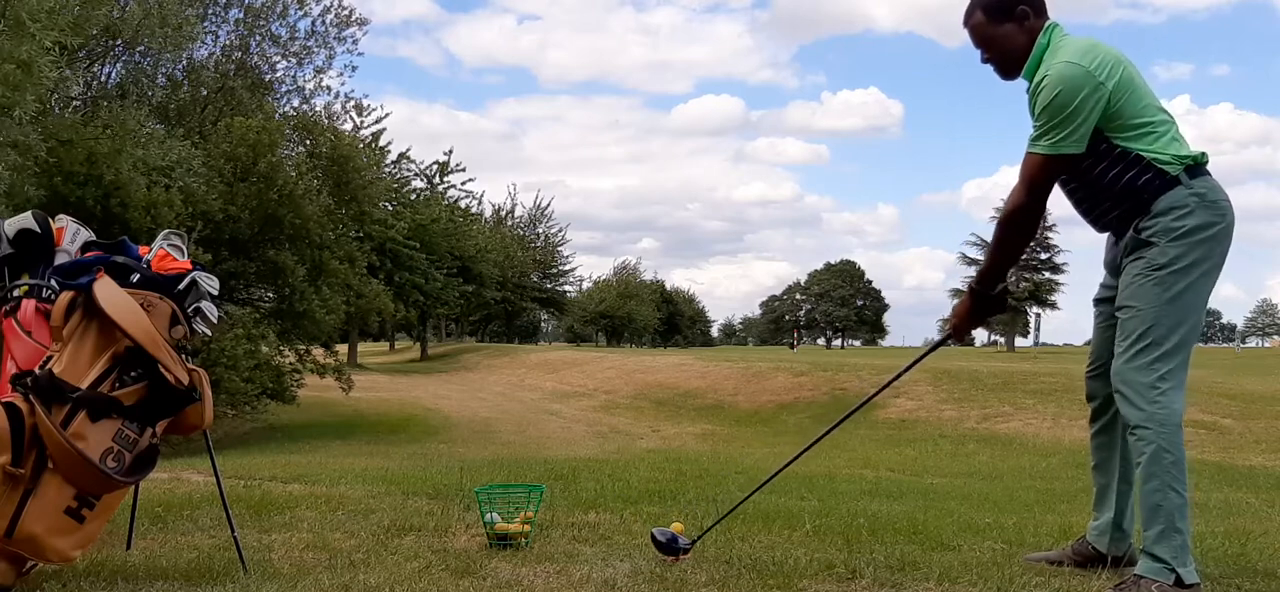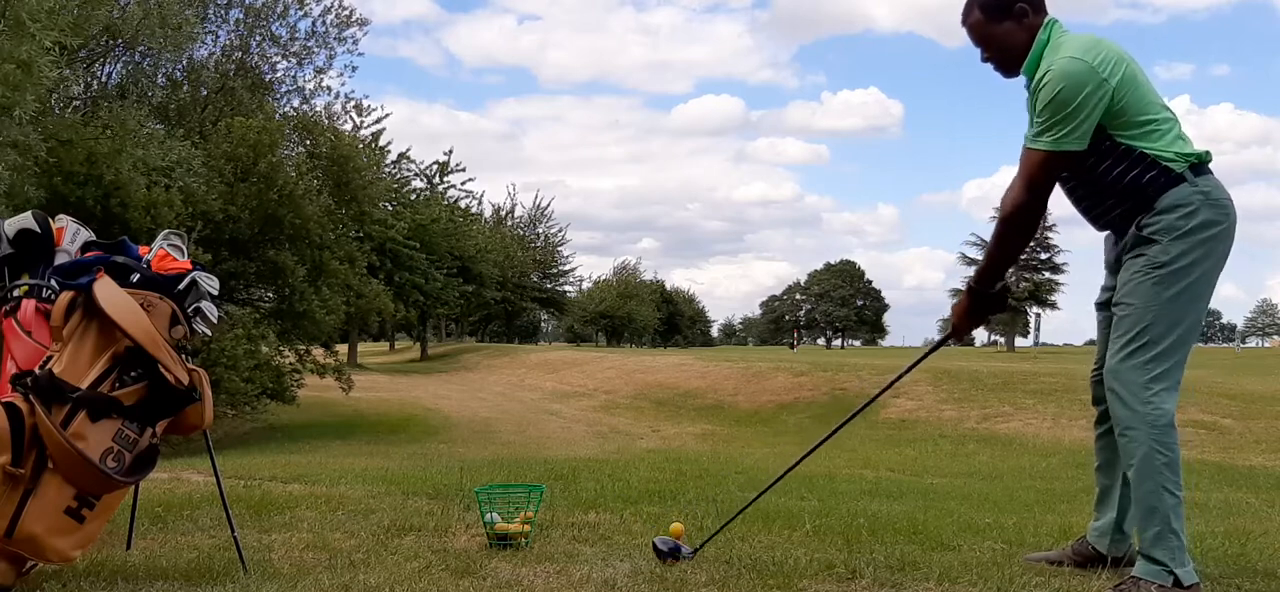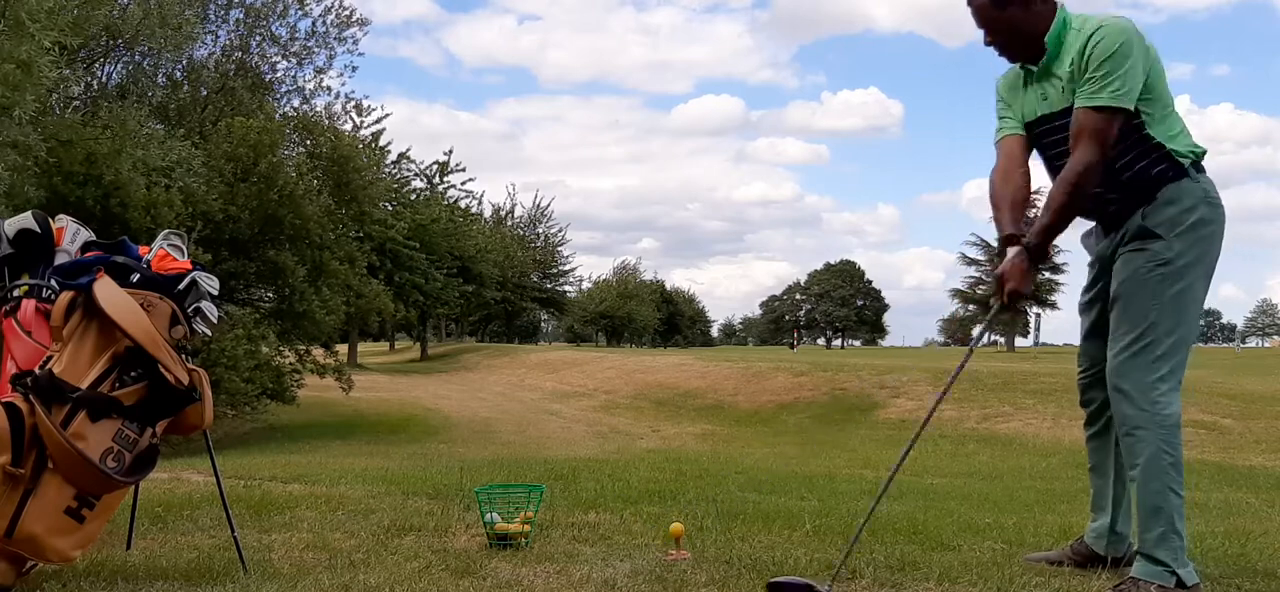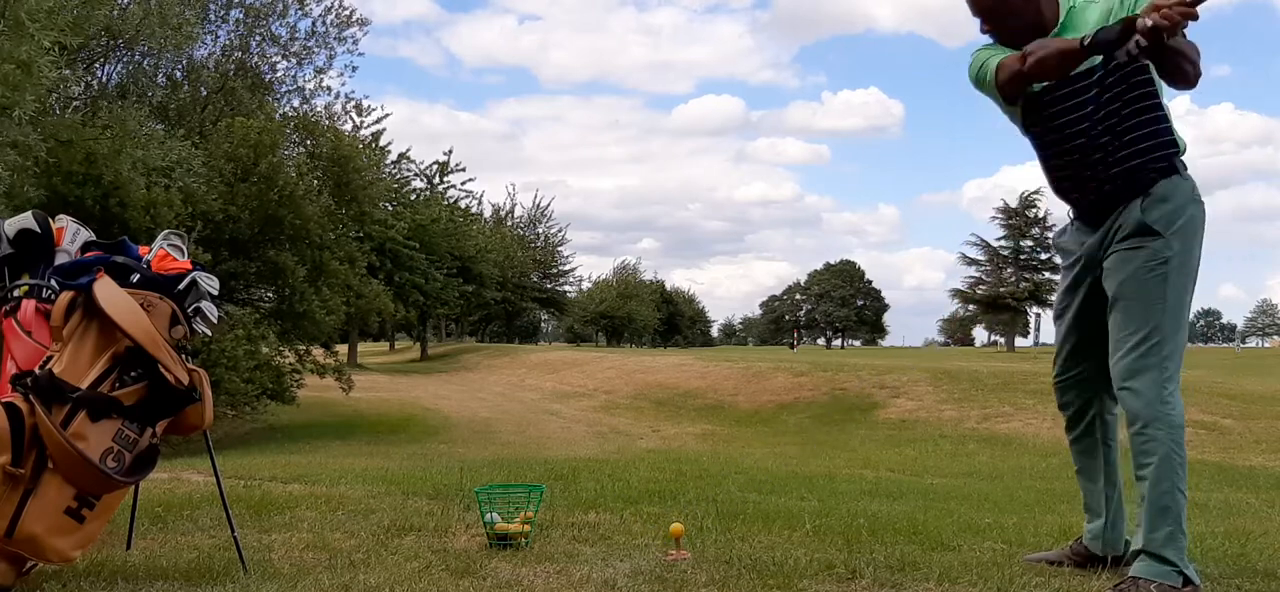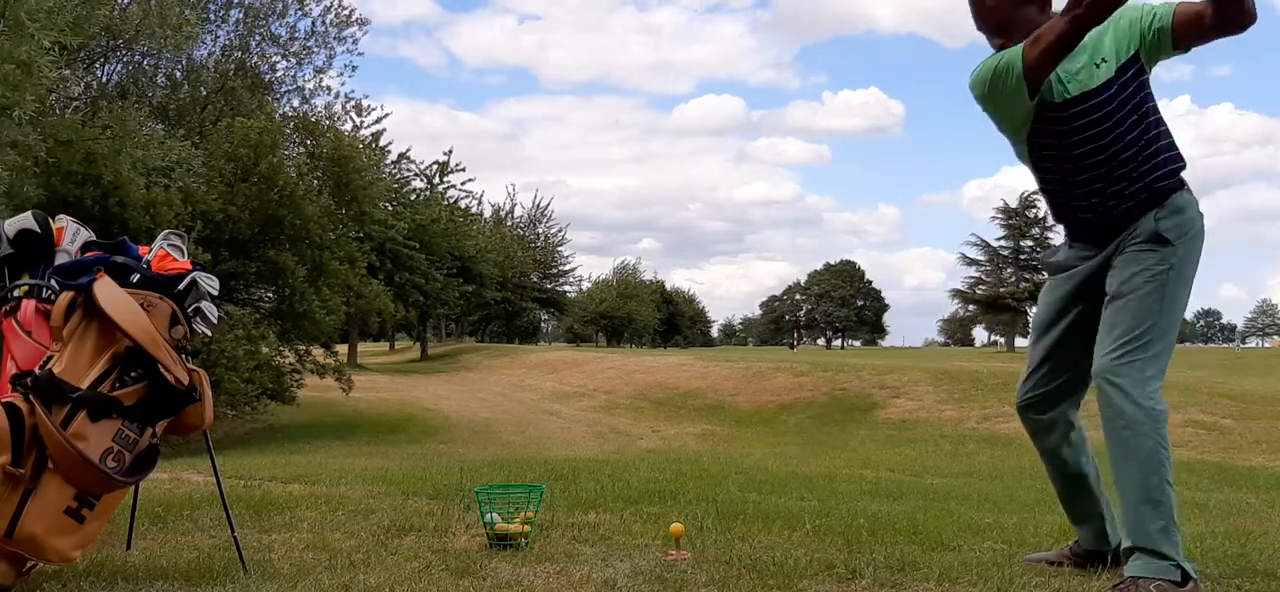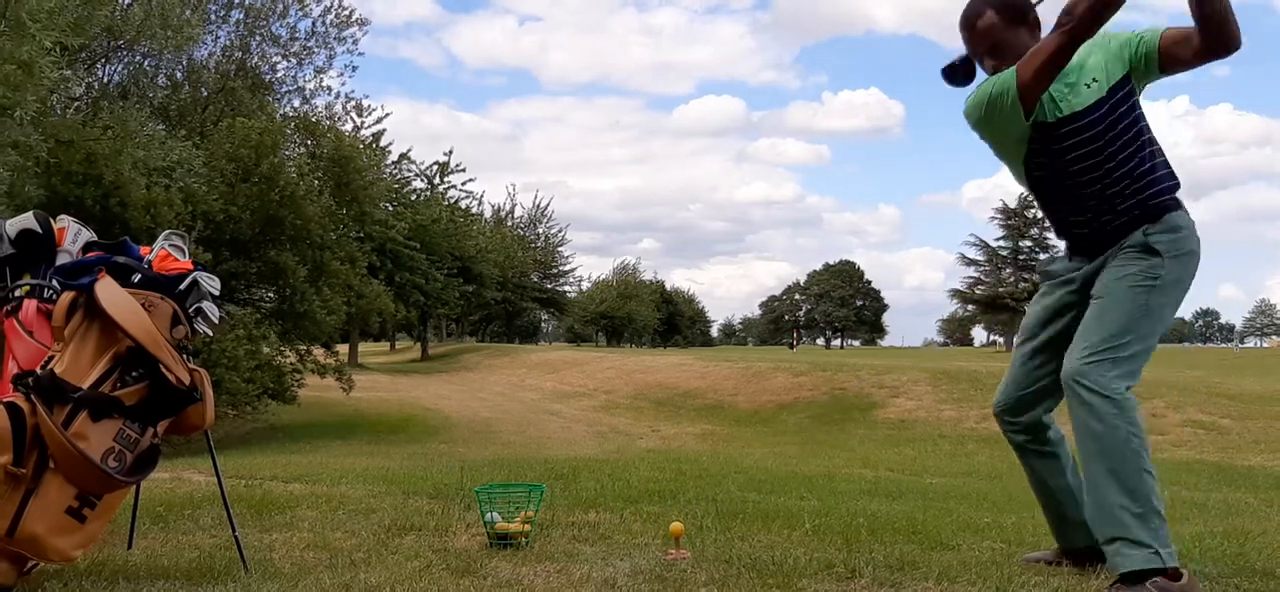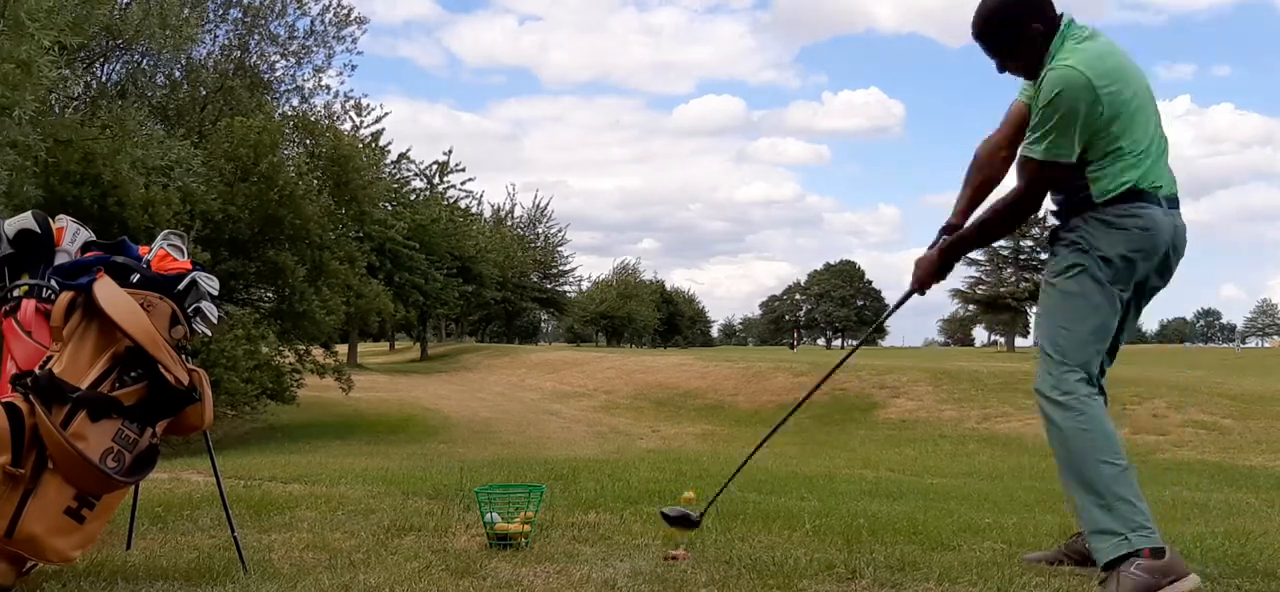
dt=0.2s
person 1, frame 1
left shoulder: (1068, 73)
right shoulder: (1055, 72)
left elbow: (1027, 203)
right elbow: (1029, 198)
left wrist: (979, 291)
right wrist: (995, 282)
left hip: (1179, 220)
right hip: (1142, 229)
left knee: (1141, 382)
right knee: (1106, 383)
right ankle: (1109, 538)
person 1, frame 2
left shoulder: (1071, 68)
right shoulder: (1041, 79)
left elbow: (1029, 202)
right elbow: (1024, 190)
left wrist: (978, 288)
right wrist: (992, 281)
left hip: (1180, 218)
right hip: (1136, 228)
left knee: (1135, 382)
right knee: (1111, 382)
right ankle: (1110, 538)
person 1, frame 3
right shoulder: (1013, 81)
left elbow: (1086, 159)
right elbow: (1009, 168)
left wrist: (1033, 251)
right wrist: (1011, 245)
left hip: (1169, 214)
right hip: (1109, 227)
left knee: (1139, 380)
right knee: (1099, 383)
right ankle: (1108, 539)
person 1, frame 4
right shoulder: (987, 65)
left elbow: (1185, 72)
right elbow: (1035, 66)
left hip: (1155, 211)
right hip: (1087, 226)
left knee: (1141, 380)
right knee: (1077, 384)
right ankle: (1103, 537)
person 1, frame 5
right shoulder: (991, 81)
left hip: (1159, 228)
right hip: (1082, 247)
left knee: (1120, 378)
right knee: (1037, 399)
right ankle: (1097, 538)
person 1, frame 6
right shoulder: (985, 105)
left hip: (1154, 241)
right hip: (1082, 260)
left knee: (1090, 378)
right knee: (1015, 406)
right ankle: (1086, 540)
person 1, frame 7
left shoulder: (1067, 78)
left elbow: (1025, 200)
right elbow: (1005, 137)
left wrist: (950, 250)
right wrist: (954, 224)
left hip: (1107, 232)
right hip: (1154, 228)
left knee: (1064, 385)
right knee: (1080, 380)
right ankle: (1104, 535)
